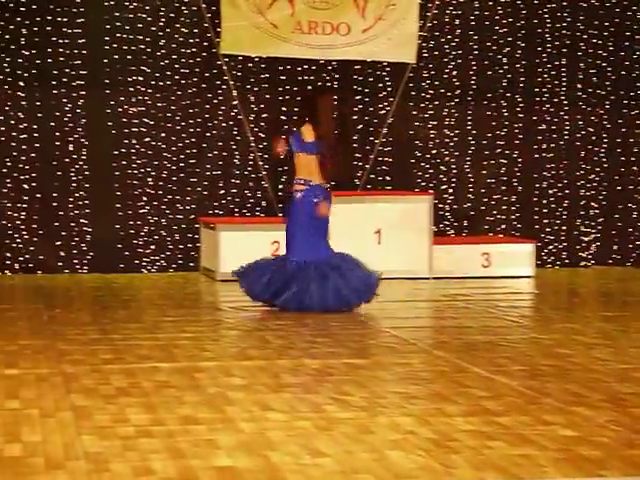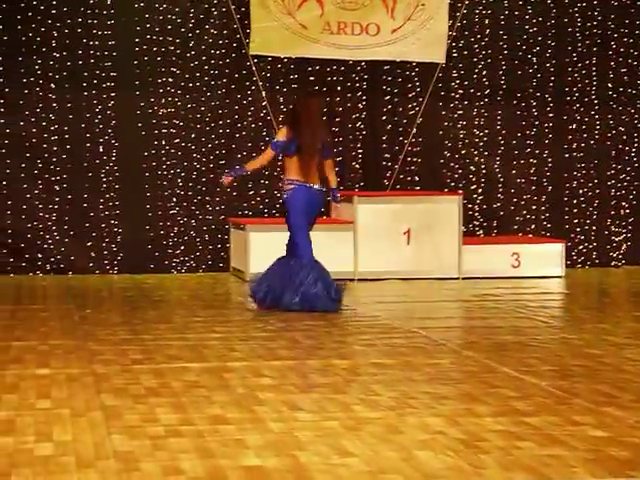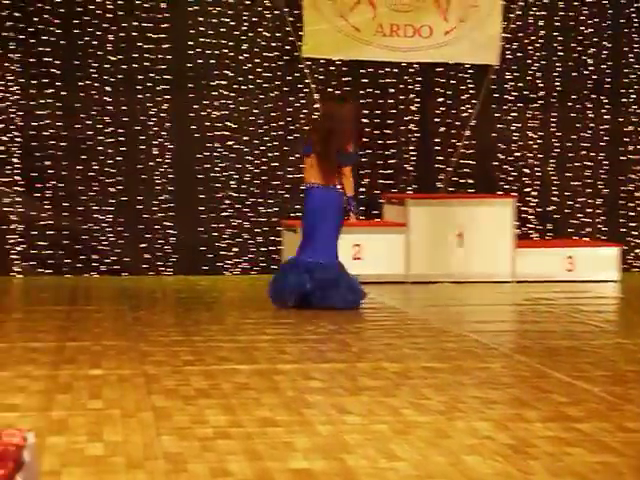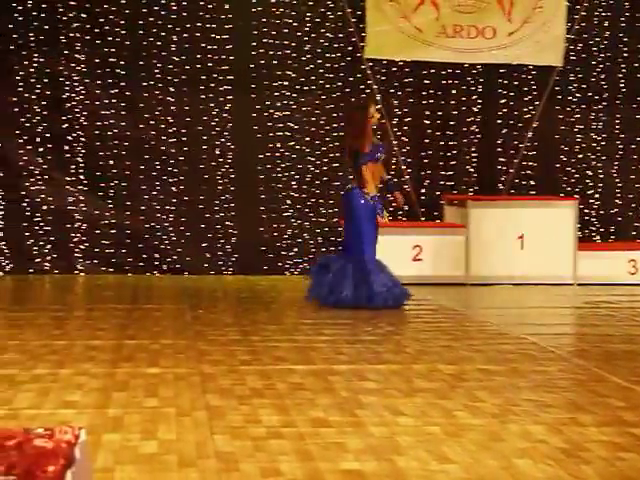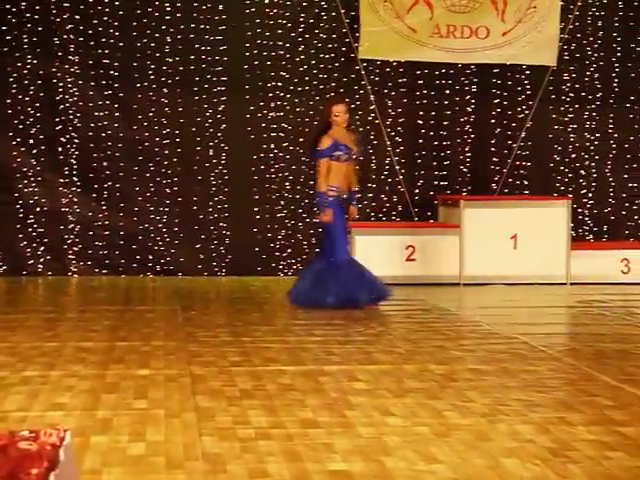
dt=0.4s
person 1, frame 1
left shoulder: (306, 129)
right shoulder: (321, 131)
left elbow: (313, 165)
left wrist: (321, 199)
right wrist: (287, 148)
left hip: (305, 191)
right hip: (319, 192)
left knee: (298, 246)
right knee: (317, 246)
left ankle: (294, 296)
right ankle: (345, 290)
person 1, frame 2
left shoulder: (287, 132)
right shoulder: (321, 135)
left elbow: (264, 158)
right elbow: (329, 168)
left wrist: (234, 173)
right wrist: (335, 197)
left hip: (295, 192)
right hip: (316, 193)
left knee: (301, 246)
right knee: (297, 243)
left ankle: (313, 295)
person 1, frame 3
left shoulder: (313, 136)
right shoulder: (345, 143)
left elbow: (307, 166)
right elbow: (346, 176)
right wrist: (352, 208)
left hip: (313, 194)
right hip: (334, 196)
left knee: (310, 246)
right knee: (328, 247)
left ankle: (302, 292)
right ankle: (330, 295)
person 1, frame 4
left shoulder: (367, 139)
right shoulder: (364, 144)
left elbow: (377, 169)
right elbow: (368, 179)
left wrist: (393, 188)
right wrist: (379, 209)
left hip: (357, 196)
right hip: (362, 198)
left knee: (353, 248)
right knee: (365, 250)
left ankle: (340, 291)
right ankle: (369, 295)
person 1, frame 5
left shoulder: (351, 138)
right shoulder: (326, 140)
right elbow: (321, 175)
left wrist: (352, 201)
right wrist: (323, 206)
left hip: (341, 198)
right hip: (330, 198)
left knee: (331, 249)
right knee: (339, 249)
left ankle: (323, 293)
right ankle: (349, 294)
